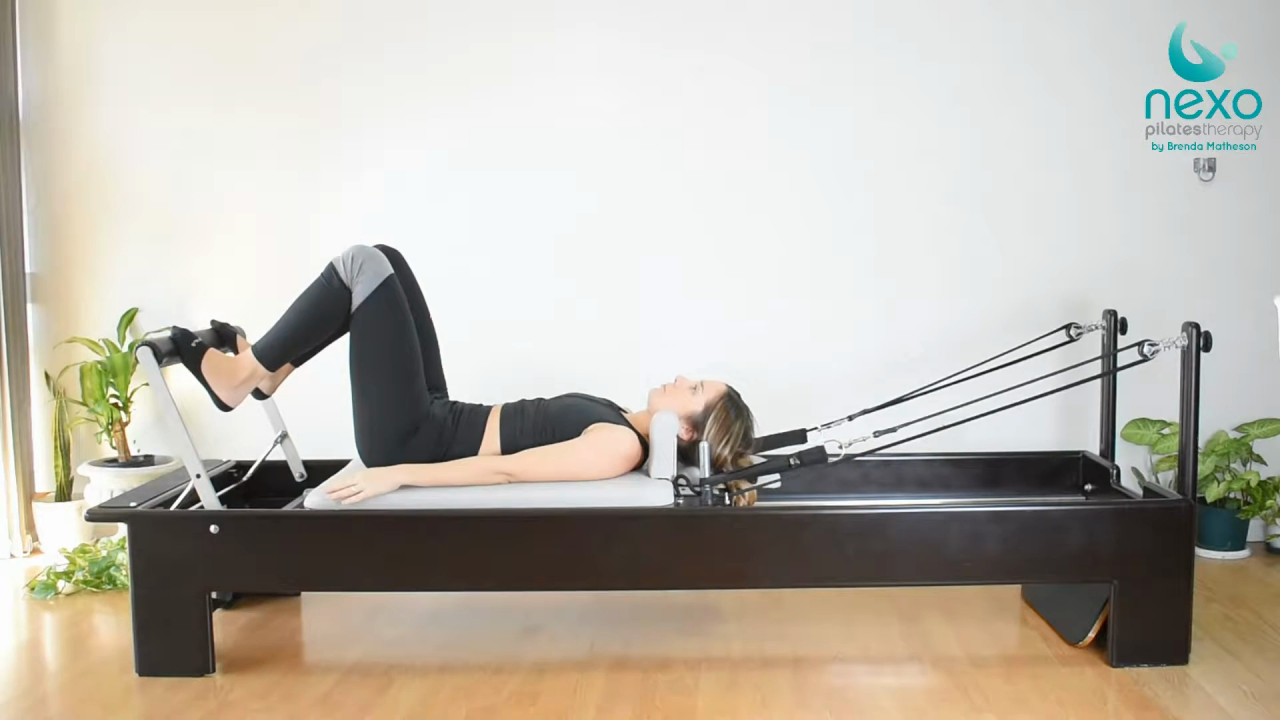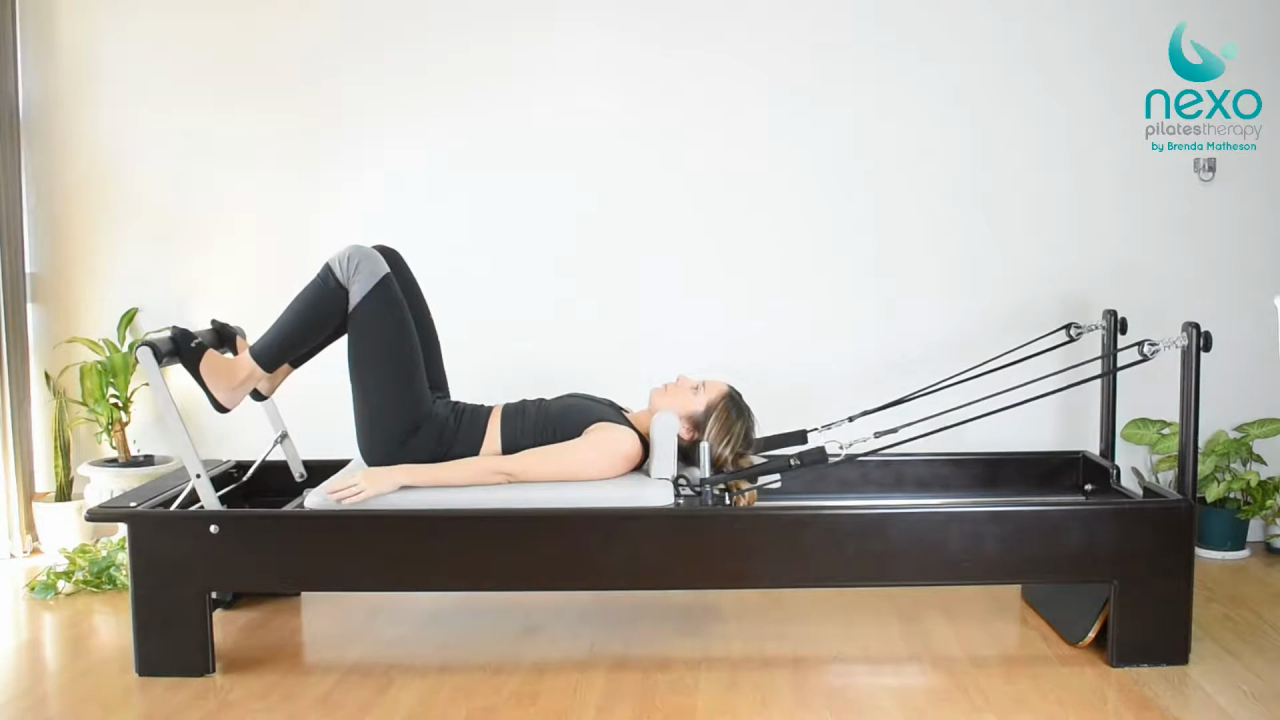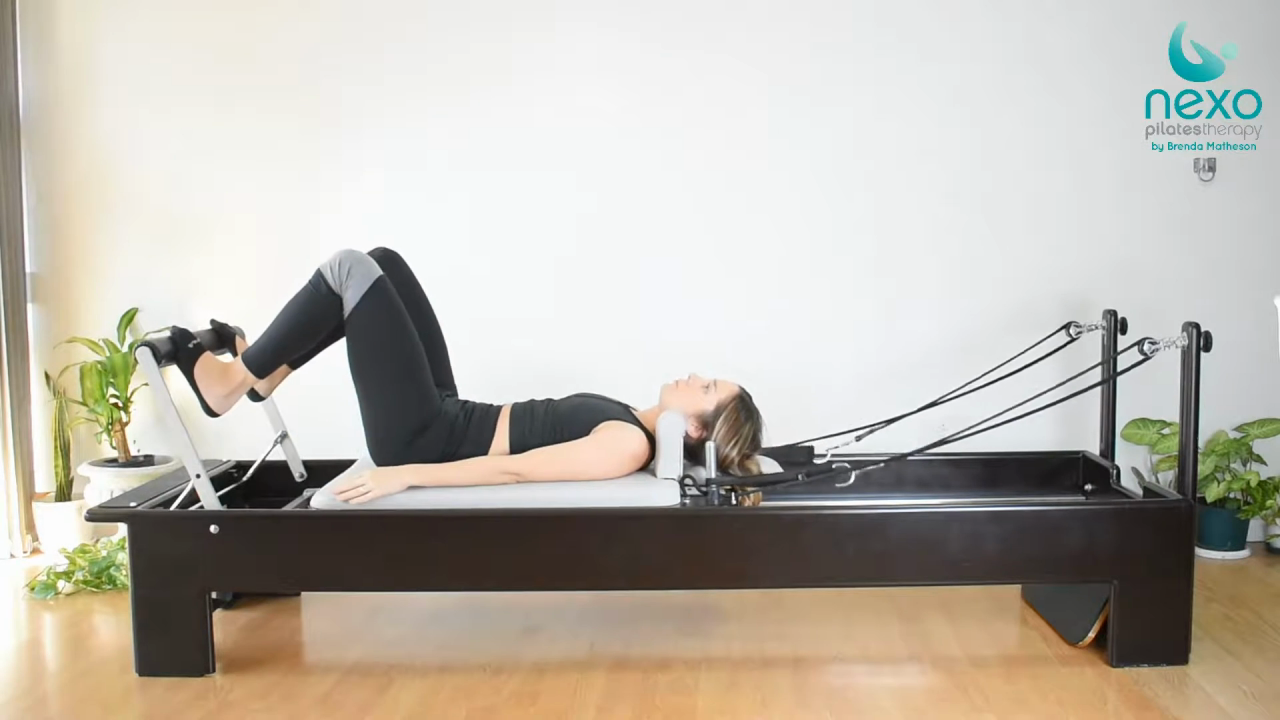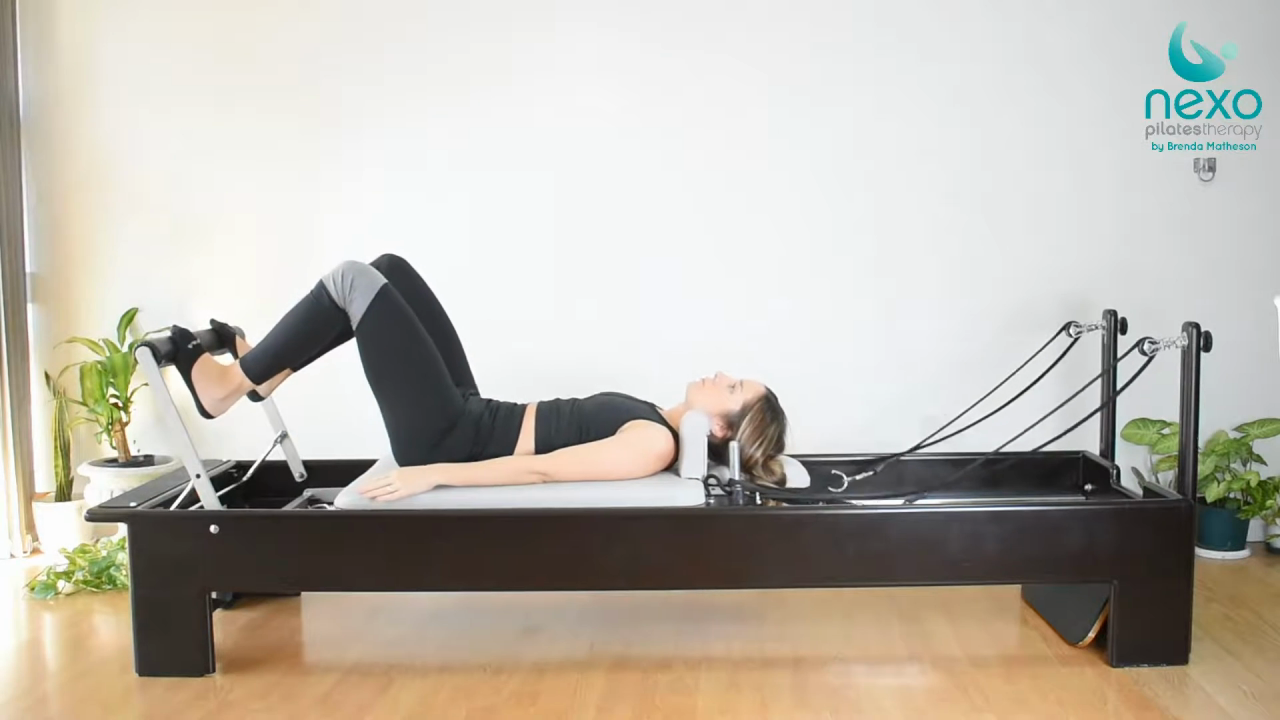
dt=0.2s
person 1, frame 1
left shoulder: (620, 449)
right shoulder: (622, 423)
left elbow: (506, 471)
left wrist: (396, 475)
left hip: (409, 441)
right hip: (438, 420)
left knee: (362, 265)
right knee: (381, 260)
left ankle: (241, 375)
right ankle: (265, 368)
person 1, frame 2
left shoulder: (620, 449)
right shoulder: (624, 423)
left elbow: (506, 471)
left wrist: (397, 474)
left hip: (413, 439)
right hip: (439, 420)
left knee: (358, 266)
right knee: (379, 262)
left ankle: (239, 376)
right ankle: (266, 368)
person 1, frame 3
left shoulder: (629, 447)
right shoulder: (632, 423)
left elbow: (516, 471)
left wrist: (406, 474)
left hip: (422, 440)
right hip: (448, 419)
left knee: (350, 269)
right knee: (380, 264)
left ankle: (233, 381)
right ankle: (264, 371)
person 1, frame 4
left shoulder: (654, 446)
right shoulder: (655, 421)
left elbow: (543, 470)
left wrist: (433, 474)
left hip: (449, 439)
right hip: (472, 416)
left knee: (352, 280)
right knee: (388, 271)
left ankle: (228, 384)
right ankle: (262, 371)
